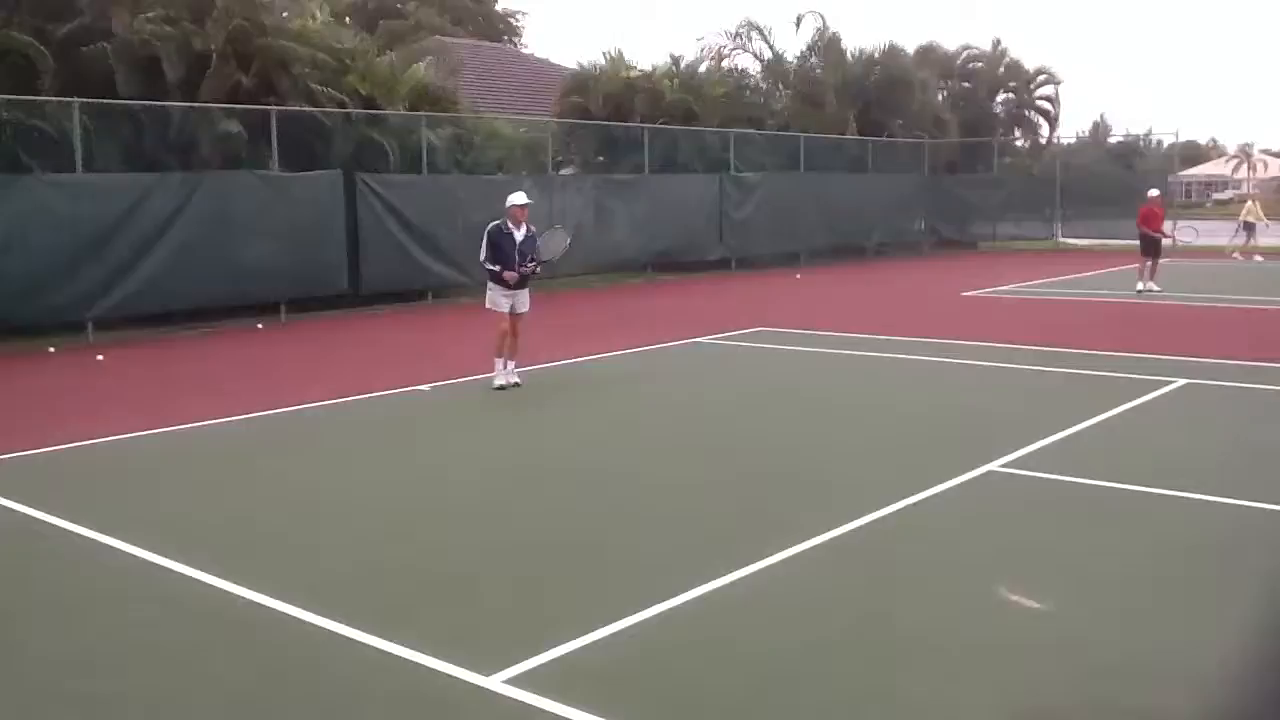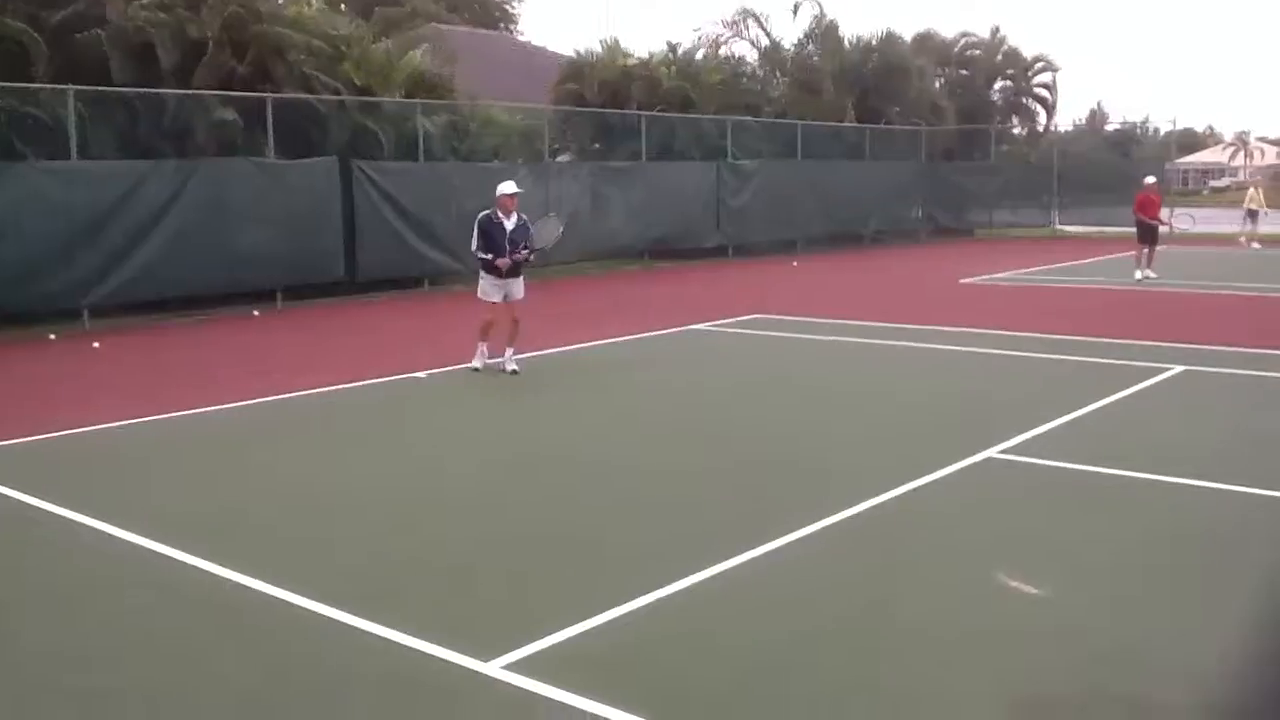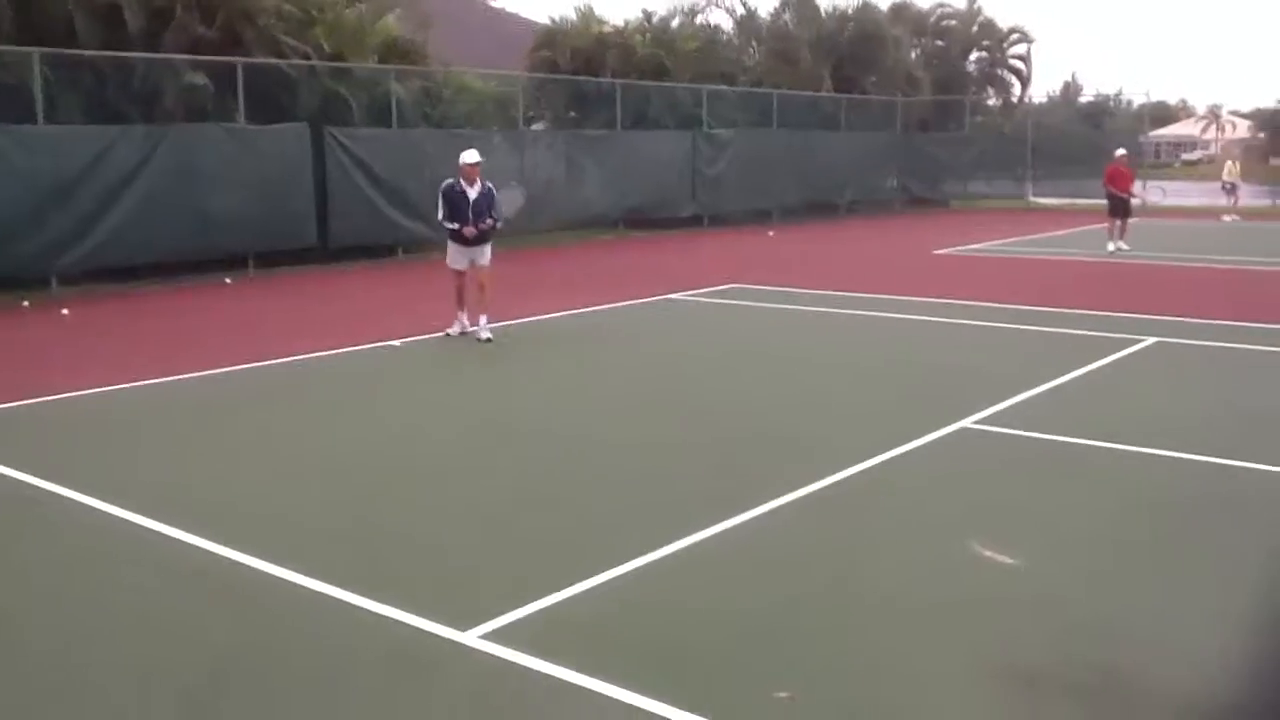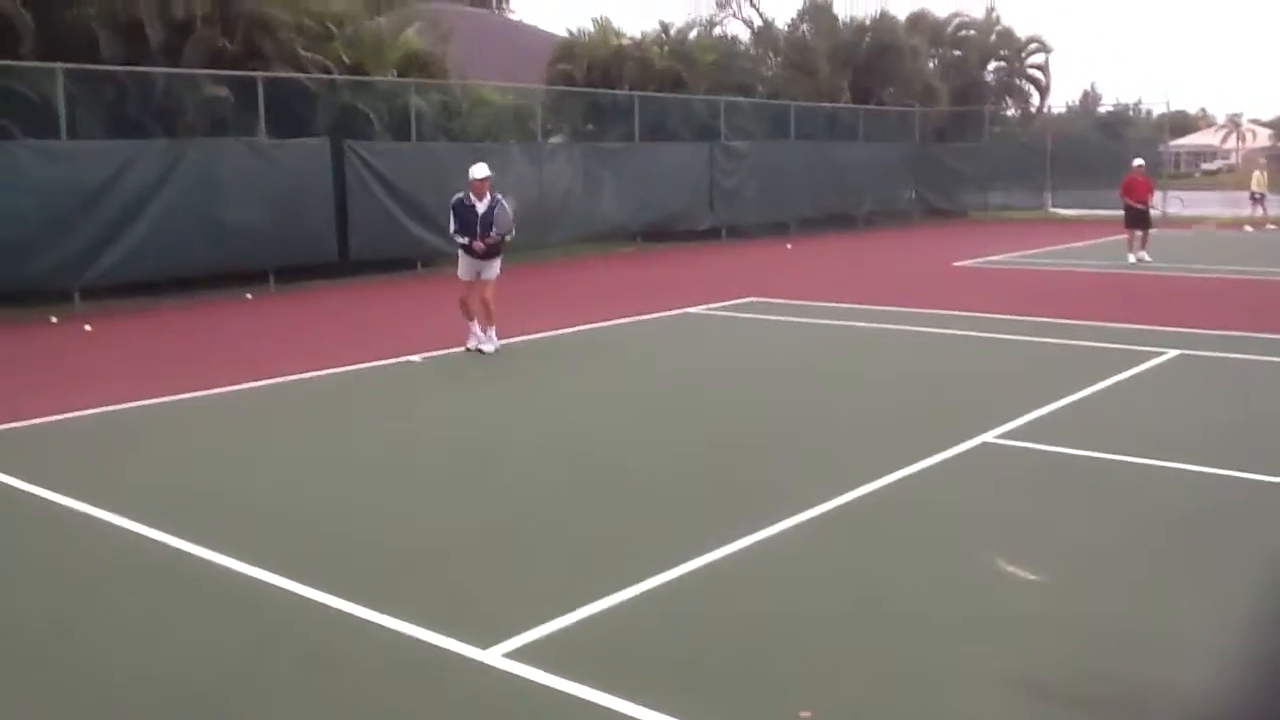
dt=0.2s
person 1, frame 1
left shoulder: (531, 233)
right shoulder: (494, 230)
left elbow: (534, 260)
right elbow: (484, 260)
left wrist: (532, 268)
right wrist: (502, 272)
left hip: (521, 289)
right hip: (499, 287)
left knee: (515, 331)
right knee: (504, 328)
left ankle: (511, 370)
right ankle: (499, 372)
person 1, frame 2
left shoulder: (522, 222)
right shoulder: (484, 220)
left elbow: (528, 248)
right elbow: (476, 249)
left wrist: (525, 255)
right wrist: (495, 260)
left hip: (515, 277)
right hip: (491, 277)
left knee: (514, 318)
right knee: (491, 318)
left ankle: (509, 358)
right ankle: (481, 353)
person 1, frame 3
left shoulder: (488, 190)
right shoulder: (448, 189)
left elbow: (497, 218)
right elbow: (442, 218)
left wrist: (491, 224)
right wrist: (461, 229)
left hip: (482, 245)
right hip: (458, 245)
left knee: (483, 284)
right knee: (460, 286)
left ankle: (483, 326)
right ankle: (461, 321)
person 1, frame 4
left shoulder: (498, 202)
right shoulder: (458, 202)
left elbow: (510, 230)
right elbow: (454, 231)
left wrist: (499, 237)
right wrist: (471, 243)
left hip: (491, 258)
right hip: (468, 257)
left knee: (485, 297)
right knee: (465, 298)
left ankle: (490, 337)
right ankle: (475, 333)
